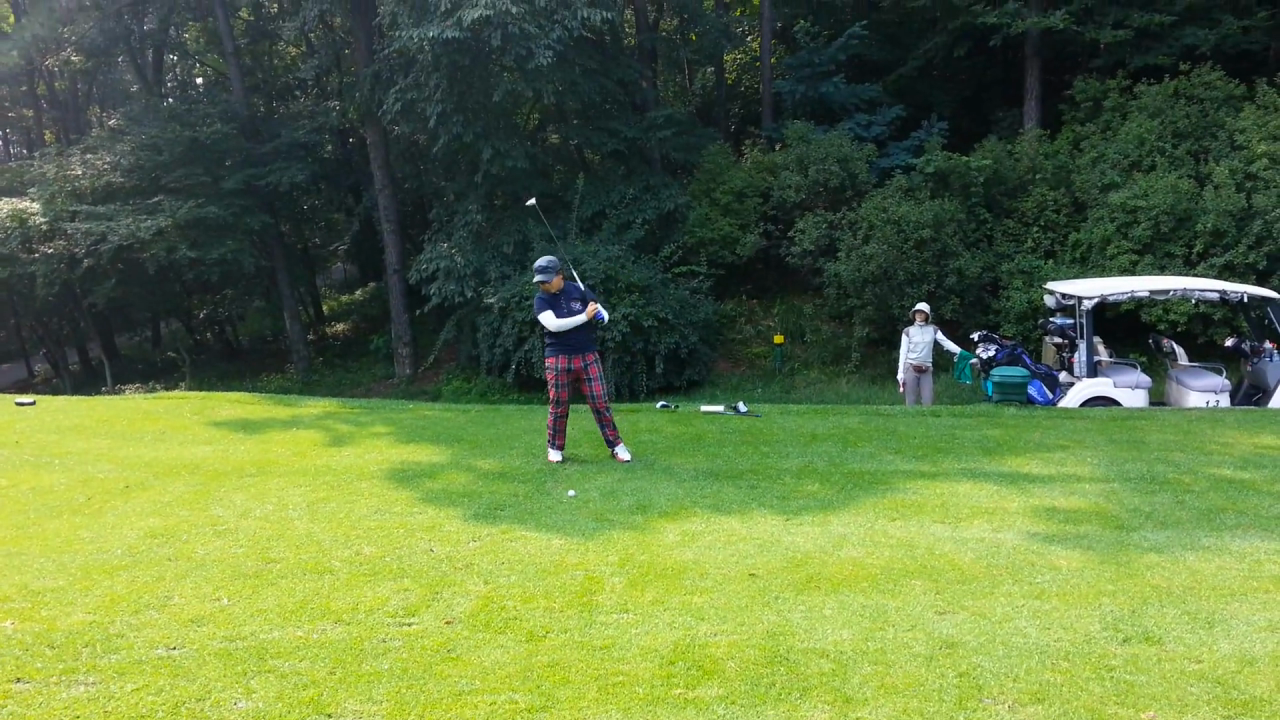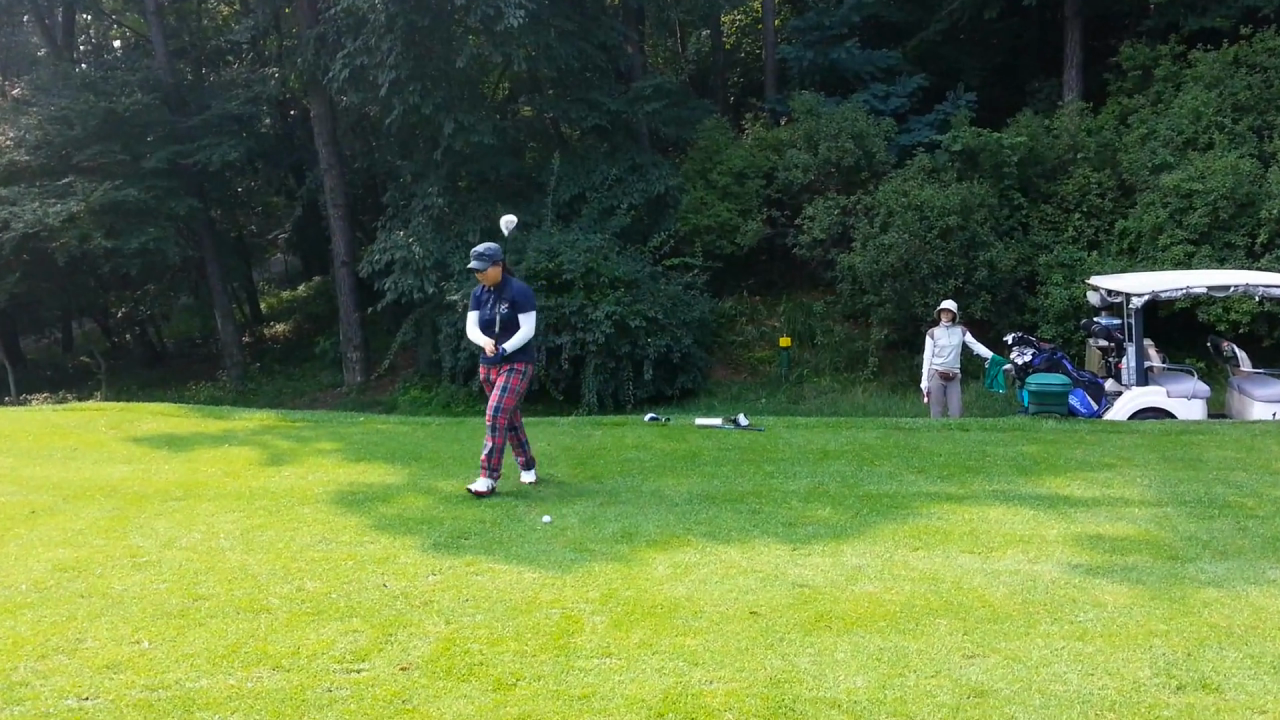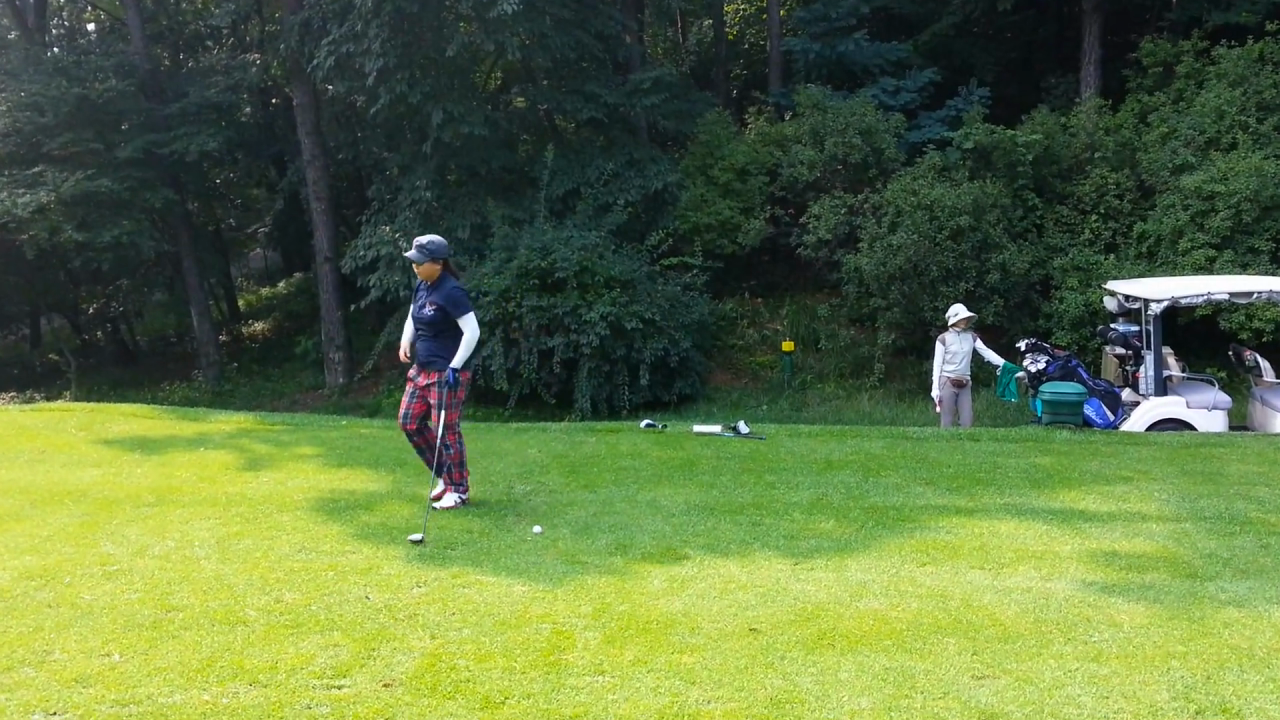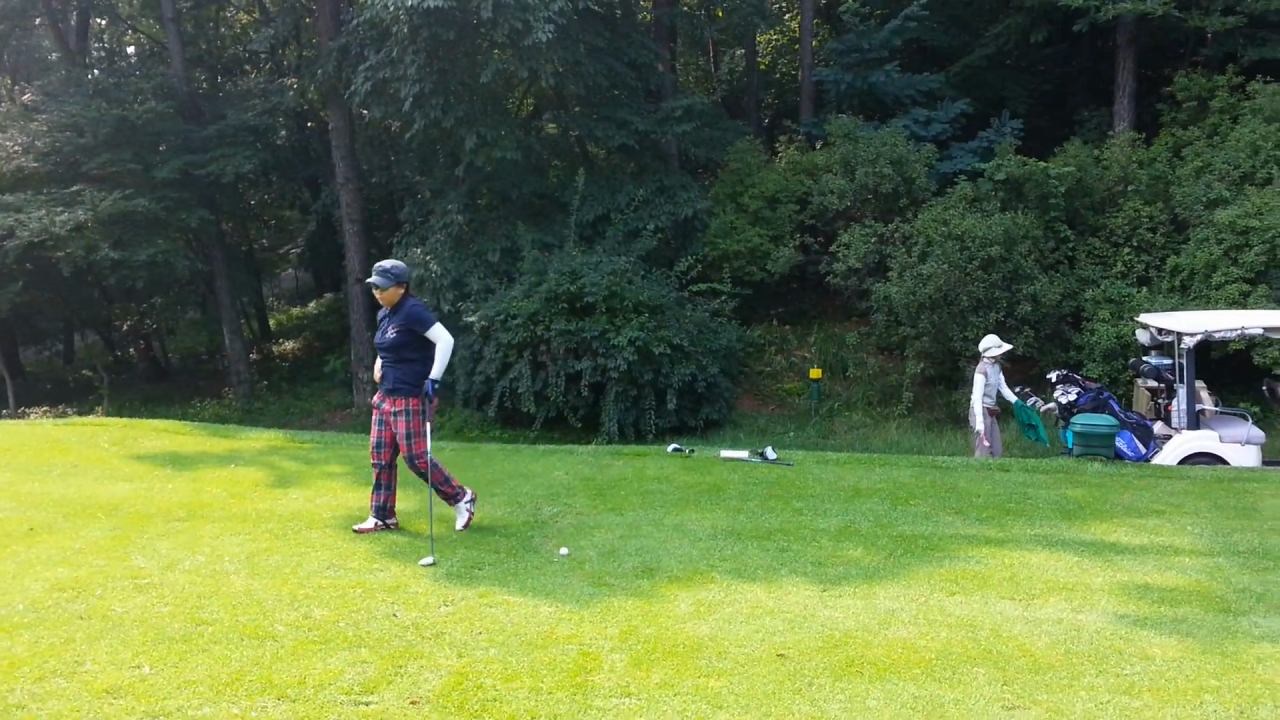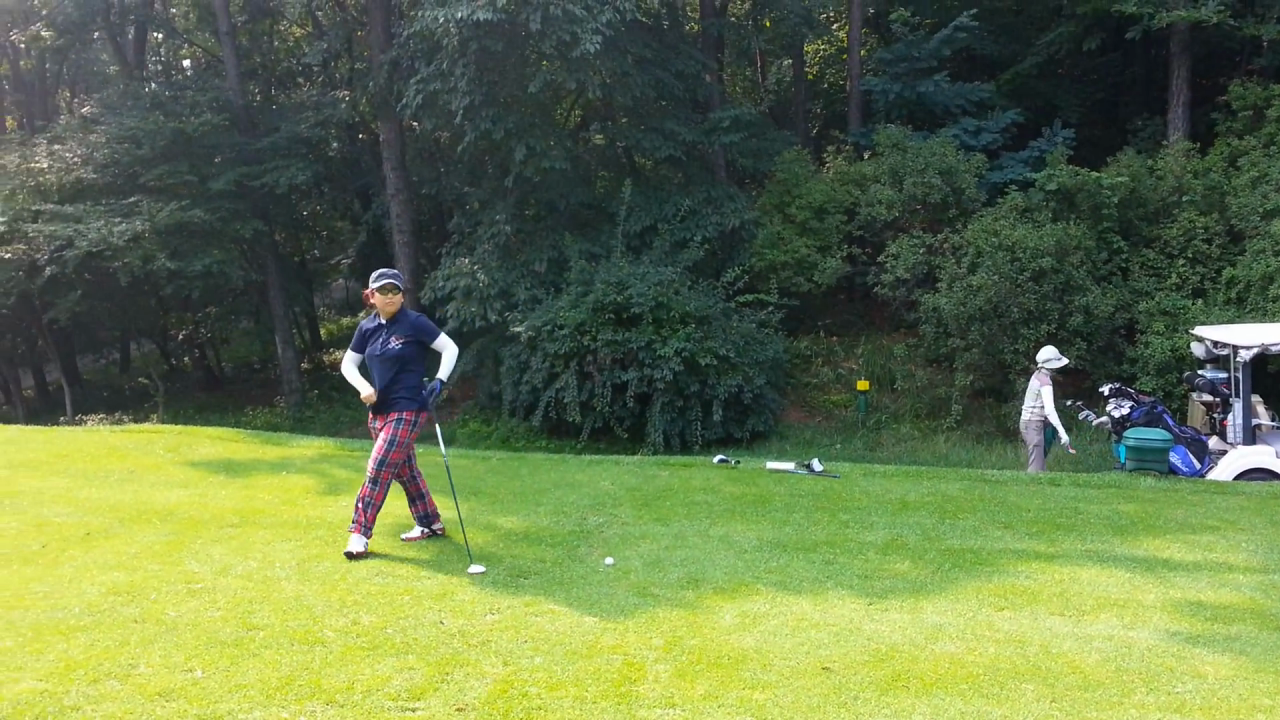
dt=0.4s
person 1, frame 1
left shoulder: (579, 291)
right shoulder: (541, 300)
left elbow: (602, 313)
right elbow: (553, 325)
left wrist: (602, 316)
right wrist: (585, 316)
left hip: (587, 355)
right hip: (558, 359)
left knee: (599, 401)
right knee: (559, 405)
right ankle: (554, 447)
person 1, frame 2
left shoulder: (519, 290)
right shoulder: (478, 294)
left elbow: (528, 330)
right elbow: (471, 329)
left wrist: (504, 349)
right wrist: (485, 343)
left hip: (516, 364)
right hip: (488, 366)
left knee: (496, 416)
right knee: (509, 418)
left ankle: (489, 478)
right ankle: (527, 465)
person 1, frame 3
left shoulder: (451, 291)
right shoulder: (421, 286)
left elbow: (472, 331)
right elbow: (413, 320)
left wrist: (454, 368)
right wrist: (406, 342)
left hip: (446, 372)
right hip: (421, 368)
left knee: (447, 430)
right knee: (410, 423)
left ankle: (458, 490)
right ankle: (446, 475)
person 1, frame 4
left shoulder: (413, 311)
right shoulder: (384, 314)
left elbow: (446, 340)
left wrist: (433, 379)
right wrist: (379, 364)
left hip: (413, 398)
right hip: (386, 397)
left knee: (416, 458)
right knee: (380, 457)
left ankle: (461, 498)
right ankle: (383, 516)
person 1, frame 5
left shoulder: (415, 323)
right shoulder: (367, 327)
left elbow: (450, 349)
right elbow: (348, 363)
left wrist: (439, 381)
right wrist: (363, 387)
left hip: (407, 411)
right hip: (379, 411)
left knee: (379, 469)
right knee: (404, 469)
left ankle: (360, 533)
right ankle: (430, 522)
